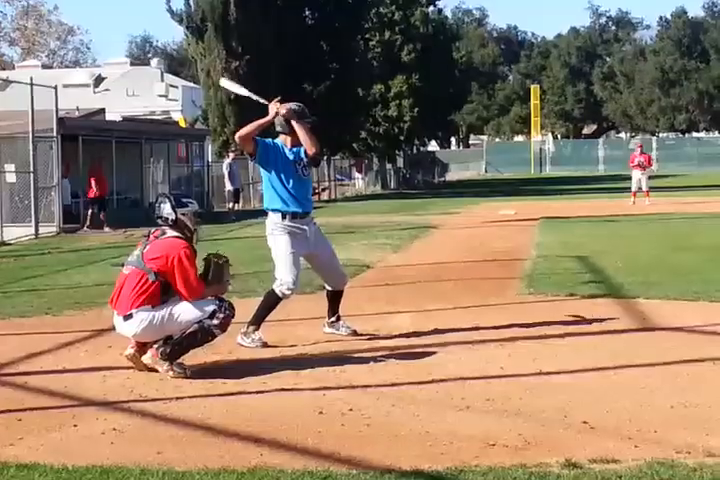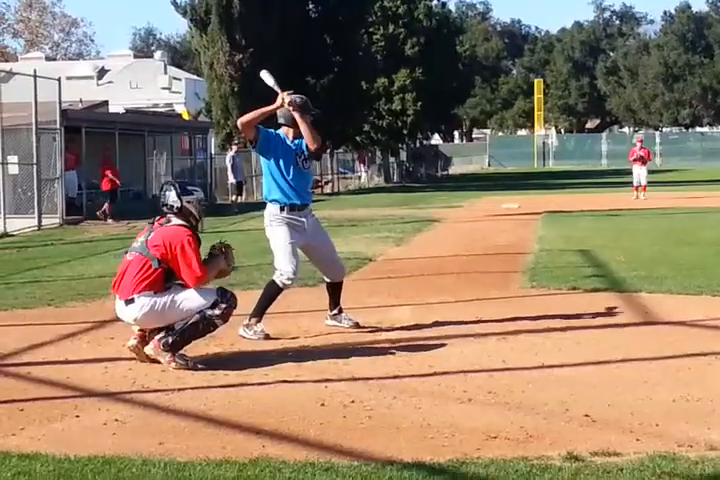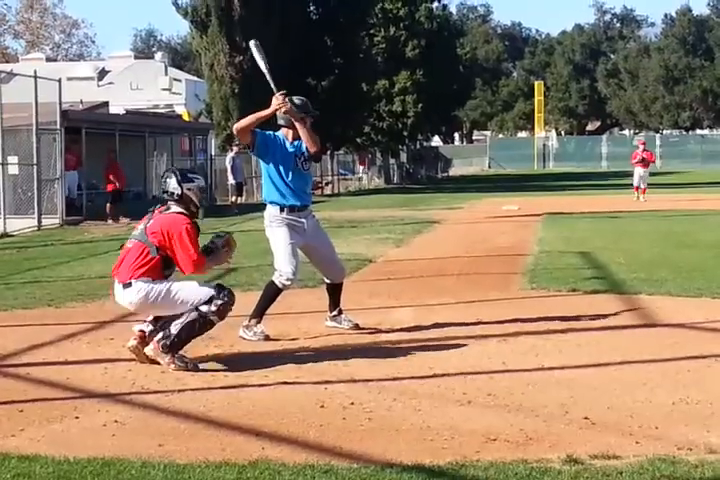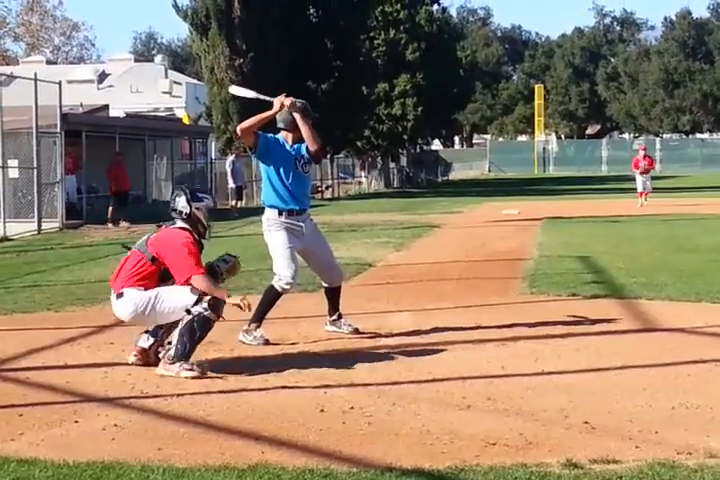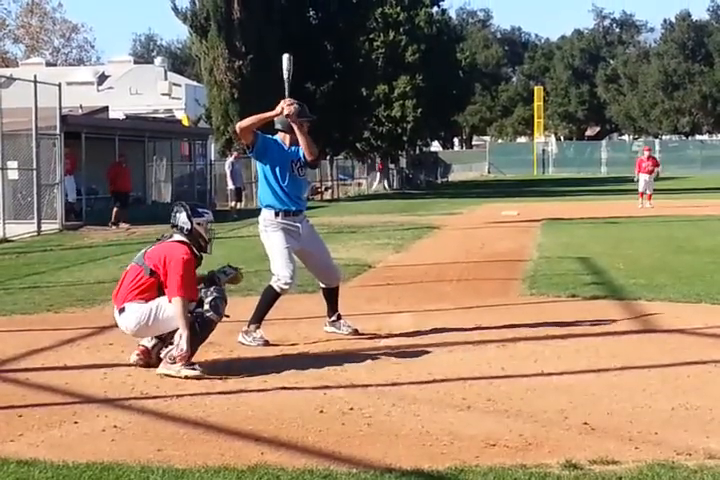
dt=0.4s
person 1, frame 1
left shoulder: (303, 152)
right shoulder: (268, 148)
left elbow: (314, 150)
right elbow: (240, 138)
left wrist: (292, 118)
right wrist: (270, 118)
left hip: (308, 224)
right hip: (282, 225)
left knee: (337, 277)
right knee: (286, 283)
left ankle: (333, 320)
right ankle: (249, 331)
person 1, frame 2
left shoulder: (303, 144)
right shoulder: (270, 139)
left elbow: (315, 145)
right elbow: (242, 123)
left wrist: (295, 111)
right wrist: (275, 106)
left hip: (306, 216)
right hip: (280, 217)
left knee: (335, 268)
right knee: (286, 273)
left ankle: (334, 313)
right ankle: (251, 323)
person 1, frame 3
left shoulder: (304, 145)
right shoulder: (268, 141)
left elbow: (315, 149)
right elbow: (238, 129)
left wrist: (293, 117)
right wrist: (271, 110)
left hip: (306, 216)
right hip: (280, 217)
left knee: (335, 268)
right knee: (286, 274)
left ankle: (334, 314)
right ankle: (251, 323)
person 1, frame 4
left shoulder: (304, 149)
right shoulder: (269, 144)
left elbow: (317, 147)
right elbow: (242, 130)
left wrist: (296, 112)
right wrist: (274, 110)
left hip: (304, 221)
right hip: (278, 222)
left knee: (333, 272)
right knee: (285, 277)
left ankle: (334, 318)
right ankle: (251, 328)
person 1, frame 5
left shoulder: (300, 150)
right shoulder: (266, 144)
left elbow: (313, 158)
right elbow: (241, 128)
left wrist: (293, 122)
right wrist: (276, 112)
left hip: (300, 221)
right hip: (274, 222)
left knee: (330, 272)
right knee: (284, 277)
left ankle: (333, 319)
right ankle: (250, 329)
person 2, frame 1
left shoulder: (152, 239)
right shoulder: (179, 246)
right elbow: (195, 294)
left wrist: (207, 283)
right wrist: (219, 288)
left hip: (123, 318)
right hip: (141, 320)
left knee: (180, 301)
right knee: (223, 310)
left ankle: (141, 346)
right ankle: (162, 354)
person 2, frame 2
left shoulder: (156, 227)
right shoulder: (182, 234)
right elbow: (198, 279)
left wrist: (209, 266)
right wrist: (217, 264)
left hip: (125, 304)
right hip: (142, 306)
left knee: (182, 290)
right knee: (225, 300)
left ankle: (144, 336)
right ankle: (165, 345)
person 2, frame 3
left shoulder: (157, 215)
right shoulder: (181, 222)
right elbow: (196, 266)
left wrist: (209, 251)
right wrist: (219, 257)
left hip: (125, 288)
right hip: (140, 290)
left knee: (182, 290)
right knee: (222, 297)
left ankle: (144, 335)
right ankle: (164, 347)
person 2, frame 4
left shoulder: (170, 232)
right shoulder: (182, 238)
left elbow: (180, 271)
right elbow: (197, 279)
right wrist: (228, 297)
left hip: (126, 296)
right hip: (135, 299)
left knee: (180, 302)
right knee: (211, 299)
left ankle: (146, 350)
right ankle: (175, 361)
person 2, frame 5
left shoulder: (169, 245)
right shoulder: (181, 254)
right elbow: (178, 297)
left wrist: (208, 279)
right wrist: (186, 334)
left hip: (128, 313)
right hip: (137, 314)
right knee: (214, 298)
left ankle: (149, 350)
right ankle: (173, 361)
